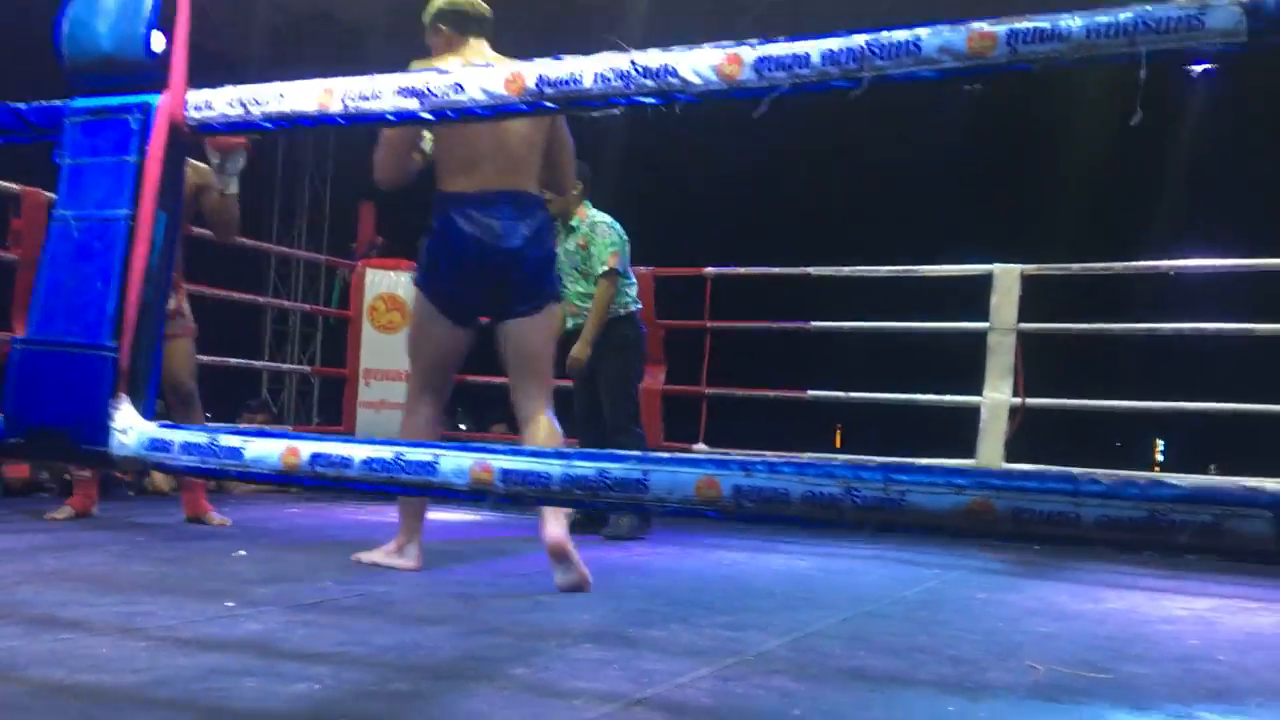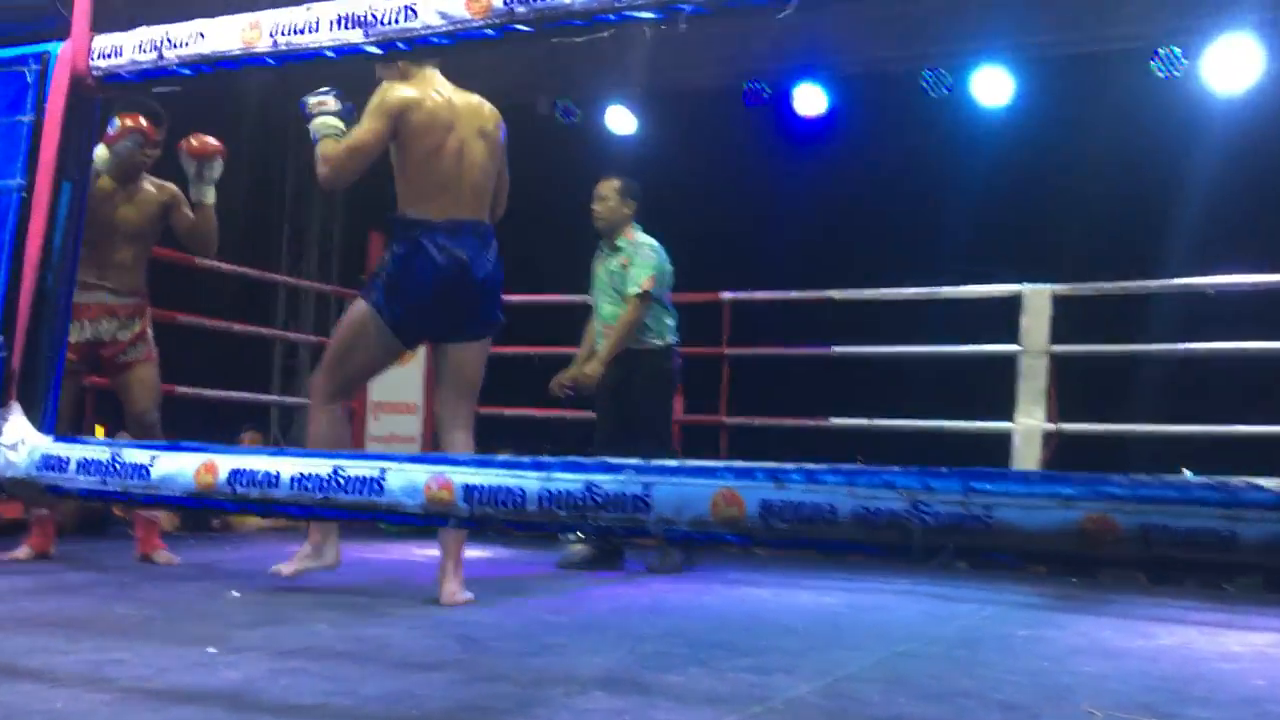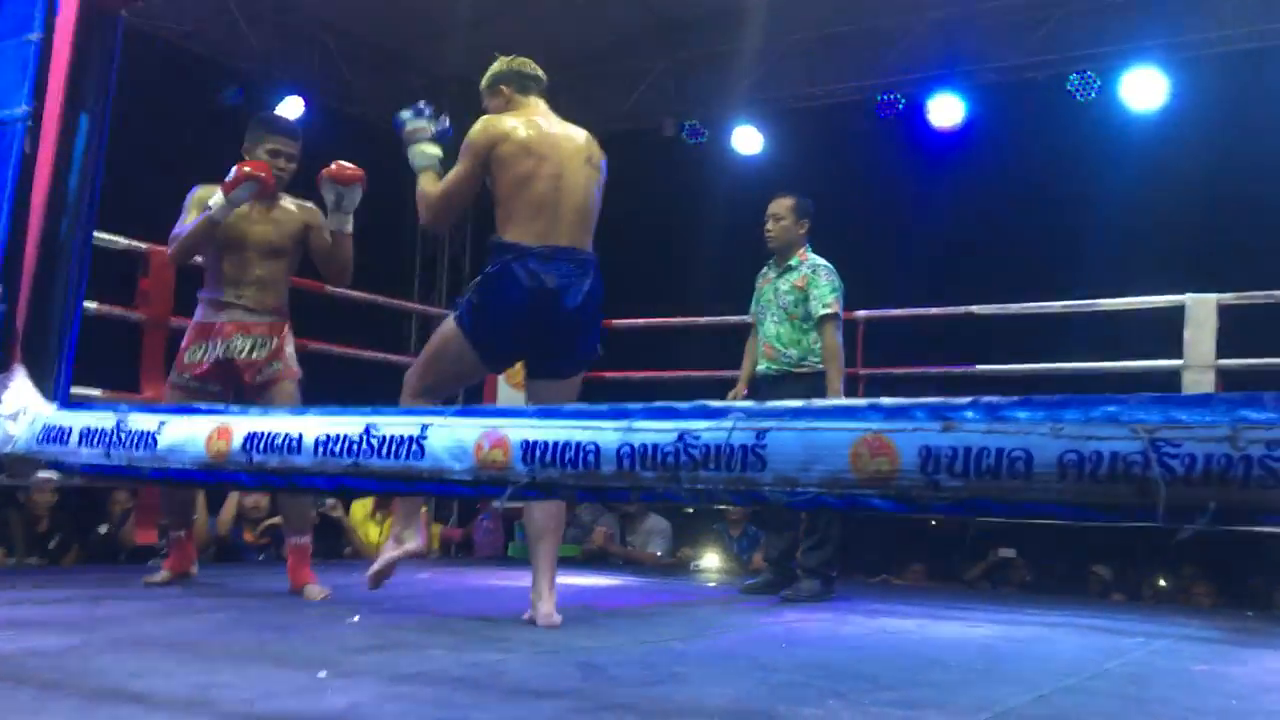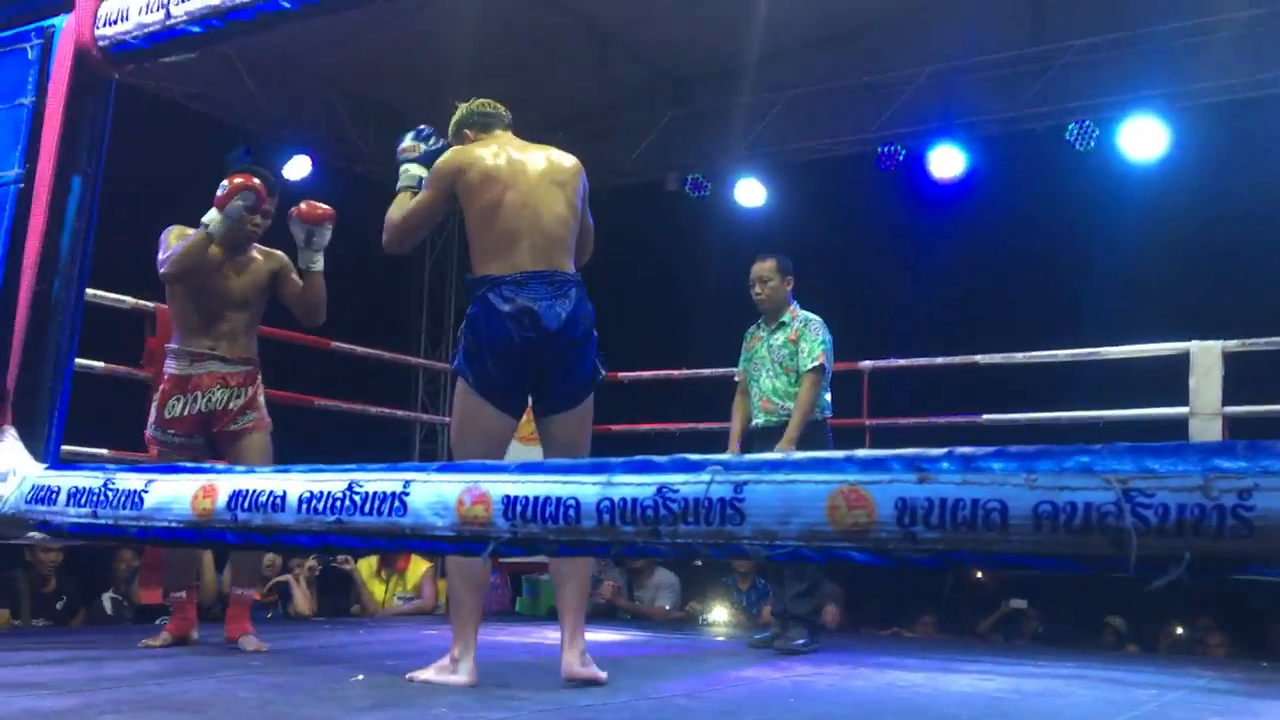
dt=0.7s
person 1, frame 1
left shoulder: (431, 75)
left elbow: (388, 173)
right elbow: (565, 181)
left hip: (460, 236)
right hip: (527, 236)
left knee: (424, 397)
right knee: (536, 404)
left ankle: (407, 542)
right ankle: (554, 523)
person 1, frame 2
left shoulder: (398, 97)
right shoulder: (489, 113)
left elbow: (335, 172)
left wrist: (324, 120)
left hip: (420, 262)
right hip: (480, 265)
left knee: (326, 389)
right knee: (456, 427)
left ankle: (320, 540)
right ankle: (453, 576)
person 1, frame 3
left shoulder: (494, 130)
right shoulder: (591, 146)
left elbow: (433, 214)
left wrist: (422, 149)
left hip: (514, 284)
right hip: (579, 292)
left knee: (419, 387)
left ankle: (405, 528)
right ankle: (545, 597)
person 1, frame 4
left shoulder: (459, 161)
right shoulder: (569, 166)
left elbow: (395, 238)
left wrist: (411, 170)
left hip: (498, 320)
right hip: (568, 318)
left ankle: (460, 656)
right ankle: (574, 646)
person 2, frame 1
left shoulder: (197, 175)
left elbow: (225, 232)
left wrist: (230, 179)
left hip: (165, 293)
left knee: (183, 390)
left ankle: (196, 500)
right ankle: (83, 496)
person 2, frame 2
left shoulder: (164, 194)
right shoulder: (82, 175)
left elbow: (205, 247)
left wrist: (204, 187)
right wrist: (105, 156)
left hip: (129, 320)
right hip: (72, 312)
left knee: (146, 422)
right knee: (50, 421)
left ankle: (149, 537)
right ankle: (40, 535)
person 2, frame 3
left shoulder: (304, 214)
right shoulder: (207, 197)
left elbow: (340, 275)
right elbow: (177, 251)
left wrist: (342, 217)
right wrist: (223, 204)
left hip: (268, 338)
right hip: (210, 331)
left ankle: (301, 567)
right ankle: (180, 554)
person 2, frame 4
left shoulder: (273, 261)
right shoulder: (183, 237)
left elbow: (313, 315)
right elbow: (169, 269)
left wrist: (312, 254)
right wrist: (217, 217)
left hip: (241, 389)
right hip: (185, 383)
left ankle: (239, 619)
right ankle: (181, 618)
person 3, frame 1
left shoulder: (600, 227)
right shoulder: (562, 234)
left elbow: (608, 287)
left wrist: (585, 342)
left hip: (616, 332)
right hip: (583, 335)
left knee: (621, 421)
right knee: (588, 421)
left ankle: (633, 511)
right ankle: (593, 507)
person 3, frame 2
left shoulder: (645, 250)
right shoulder: (603, 255)
left elbow: (635, 310)
left wrist: (599, 362)
right wrist: (578, 365)
left hip: (648, 361)
right hip: (615, 364)
left knee: (657, 452)
right knee: (609, 452)
left ankle: (677, 543)
right ankle: (604, 544)
person 3, frame 3
left shoulder: (817, 271)
right shoulder: (765, 275)
left elbow: (830, 334)
left wrist: (835, 392)
right wrist: (742, 383)
left hip: (805, 385)
right hip: (769, 386)
left ankle: (818, 574)
right ankle: (780, 568)
person 3, frame 4
left shoulder: (809, 326)
right shoulder: (752, 335)
left elbow: (811, 385)
right elbow: (743, 393)
left wrist: (788, 441)
right wrist: (735, 444)
left hip: (801, 438)
right hip: (762, 439)
left ankle: (804, 623)
right ankle: (785, 621)
